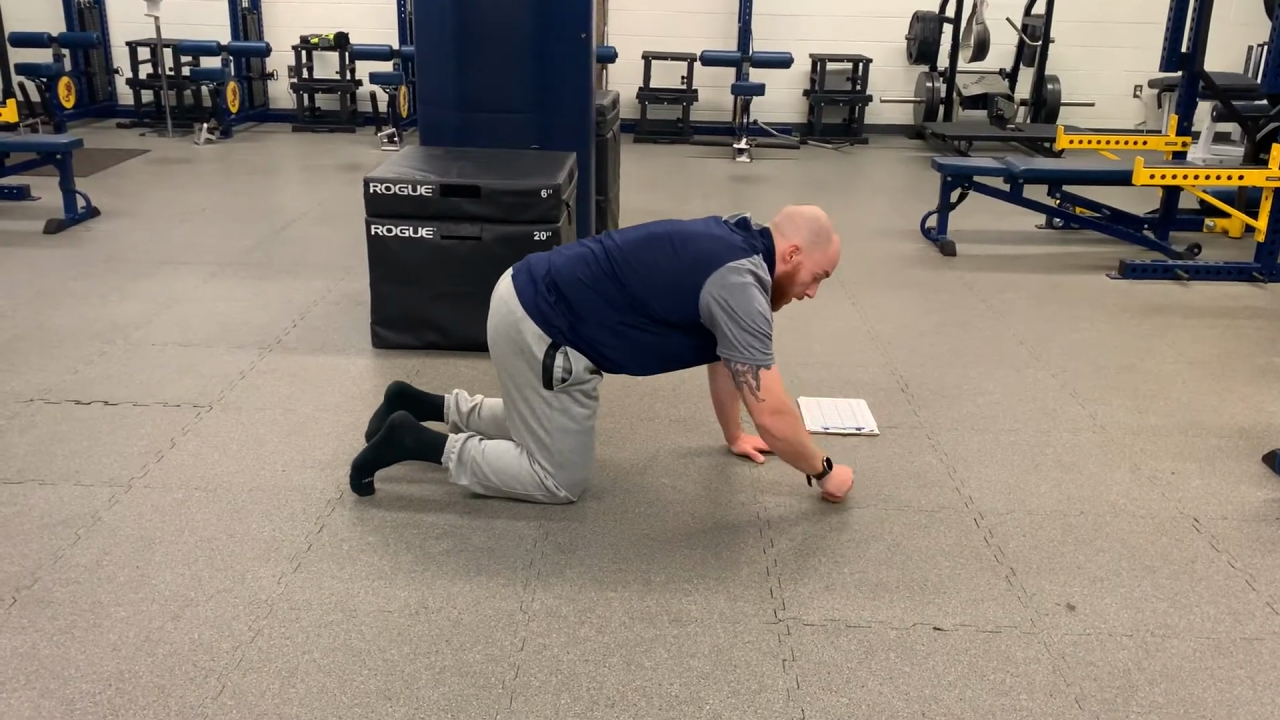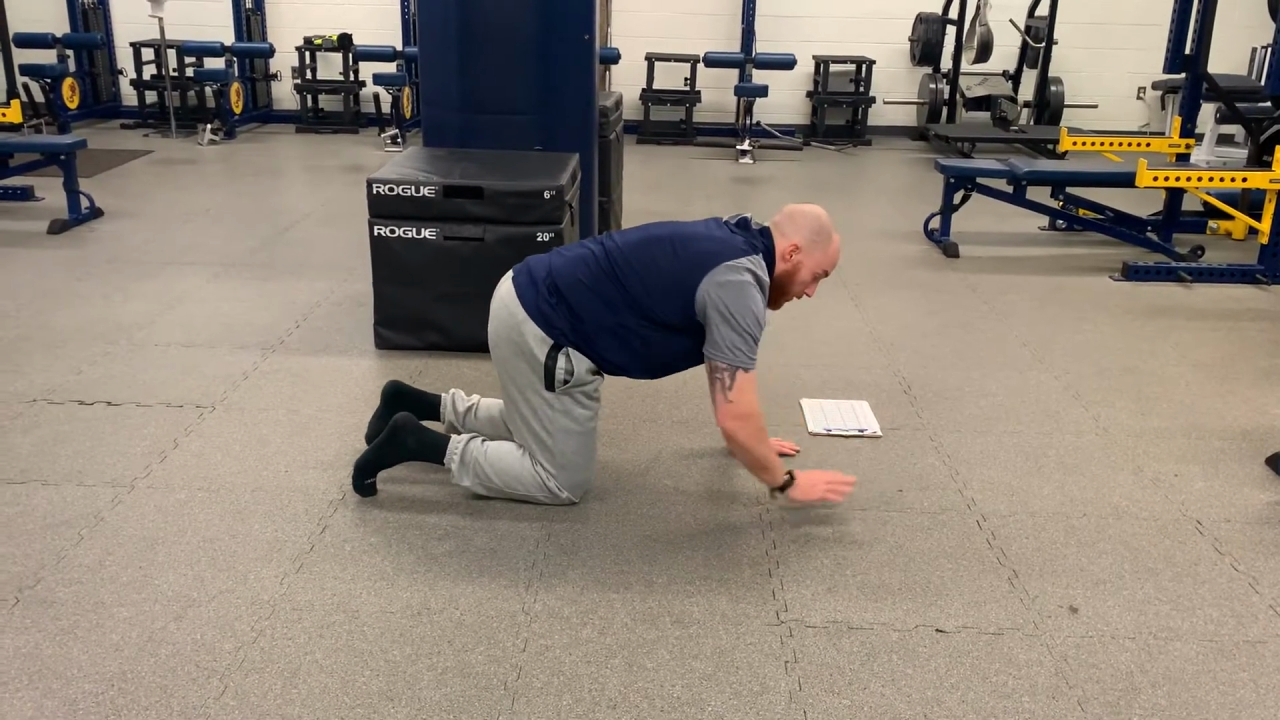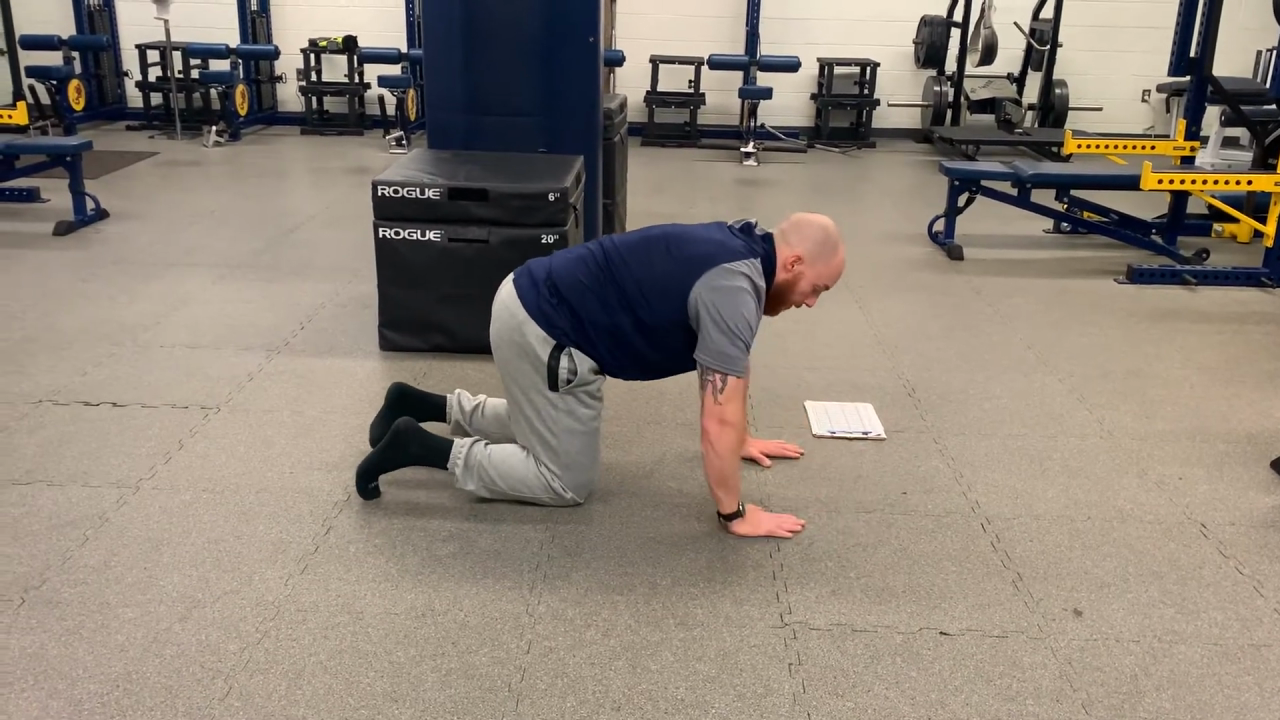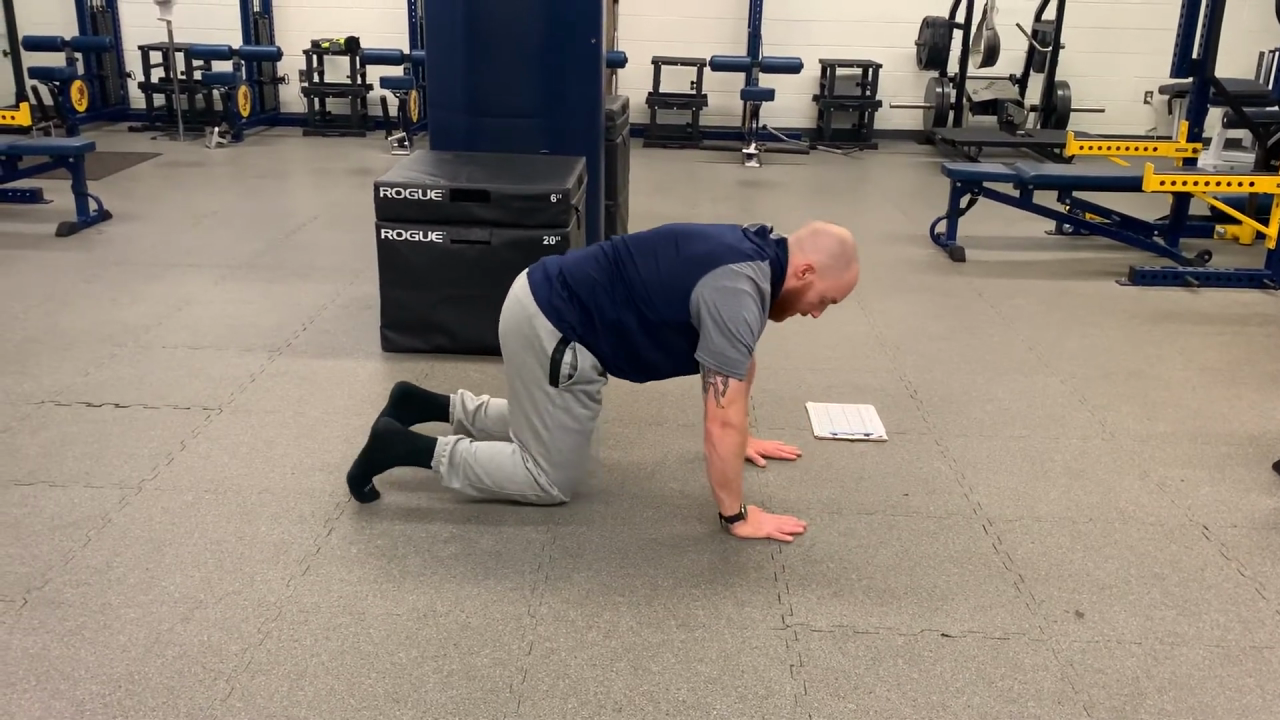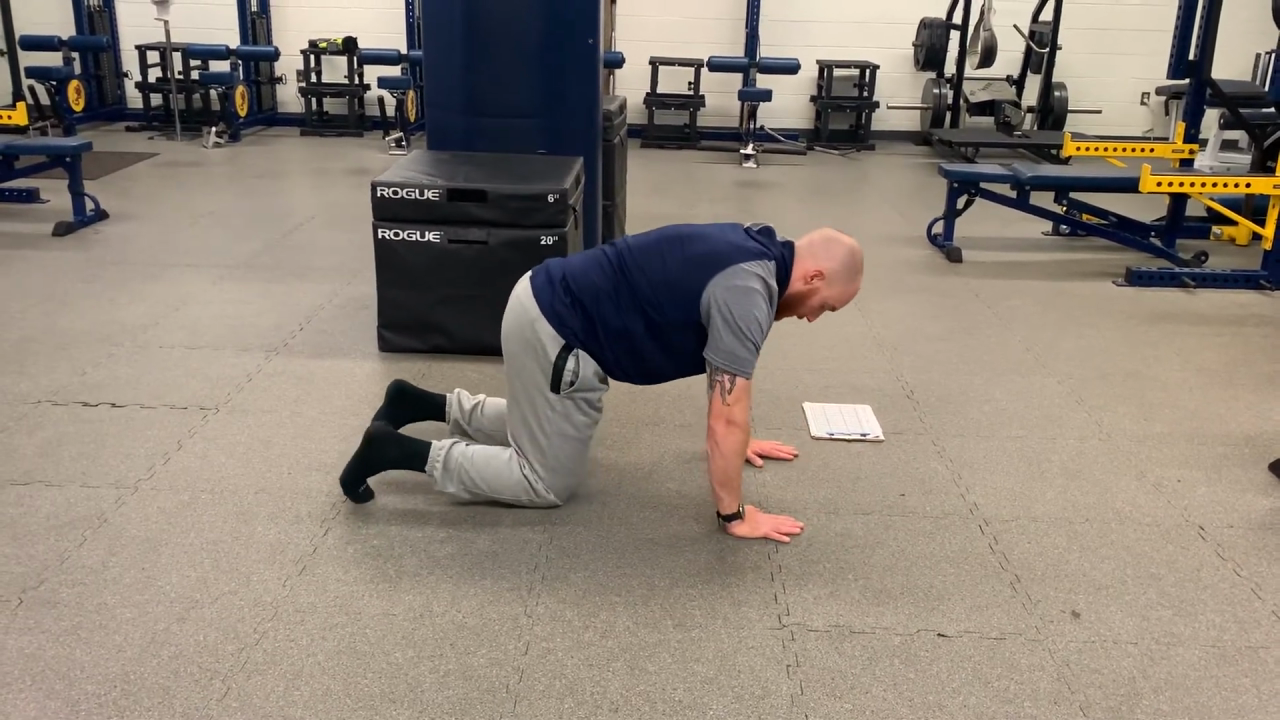
dt=0.4s
person 1, frame 1
left shoulder: (735, 245)
right shoulder: (740, 285)
left elbow: (723, 358)
right elbow: (772, 414)
left wrist: (734, 436)
right wrist: (824, 473)
left hip: (531, 303)
right hip: (540, 327)
left knee: (539, 429)
right knee: (559, 479)
left ankle: (421, 405)
right ankle: (418, 442)
person 1, frame 2
left shoulder: (735, 243)
right shoulder: (739, 284)
left elbow: (718, 359)
right elbow: (736, 418)
left wrist: (747, 442)
right wrist: (787, 482)
left hip: (527, 301)
right hip: (543, 330)
left knee: (536, 428)
right knee: (561, 480)
left ankle: (419, 402)
right ankle: (422, 442)
person 1, frame 3
left shoulder: (742, 249)
right shoulder: (734, 290)
left elbow: (731, 365)
right elbow: (718, 420)
left wrist: (741, 440)
right wrist: (734, 514)
left hip: (531, 304)
right hip: (544, 330)
left knee: (542, 430)
right knee: (565, 481)
left ankle: (421, 404)
right ankle: (425, 448)
person 1, frame 4
left shoulder: (755, 252)
right shoulder: (737, 291)
left elbow: (740, 364)
right elbow: (721, 420)
left wrist: (741, 440)
right wrist: (737, 516)
left hip: (545, 304)
right hip: (551, 326)
left knee: (544, 429)
right knee: (551, 476)
left ankle: (425, 403)
right ankle: (408, 447)
person 1, frame 5
left shoulder: (756, 250)
right shoulder: (748, 291)
right elbow: (725, 418)
left wrist: (738, 441)
right wrist: (734, 515)
left hip: (547, 306)
right hip: (556, 334)
left knee: (536, 431)
right knee: (547, 481)
left ankle: (421, 402)
right ankle: (400, 450)
